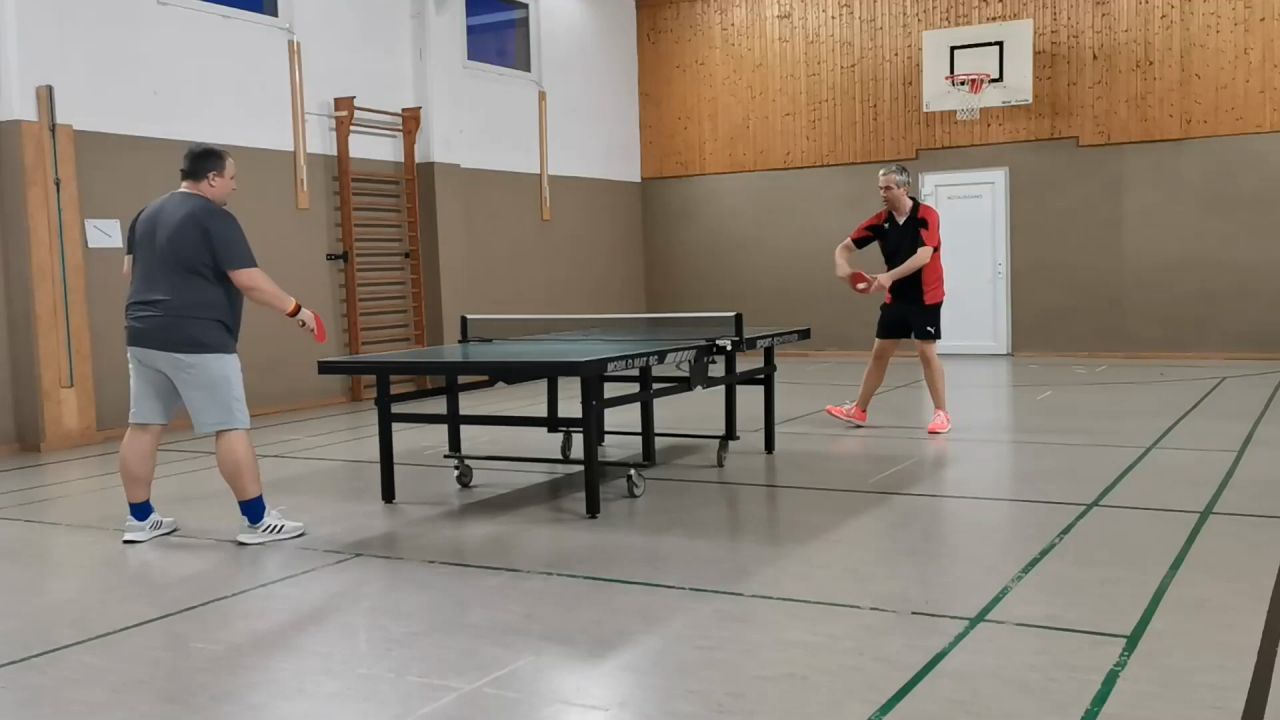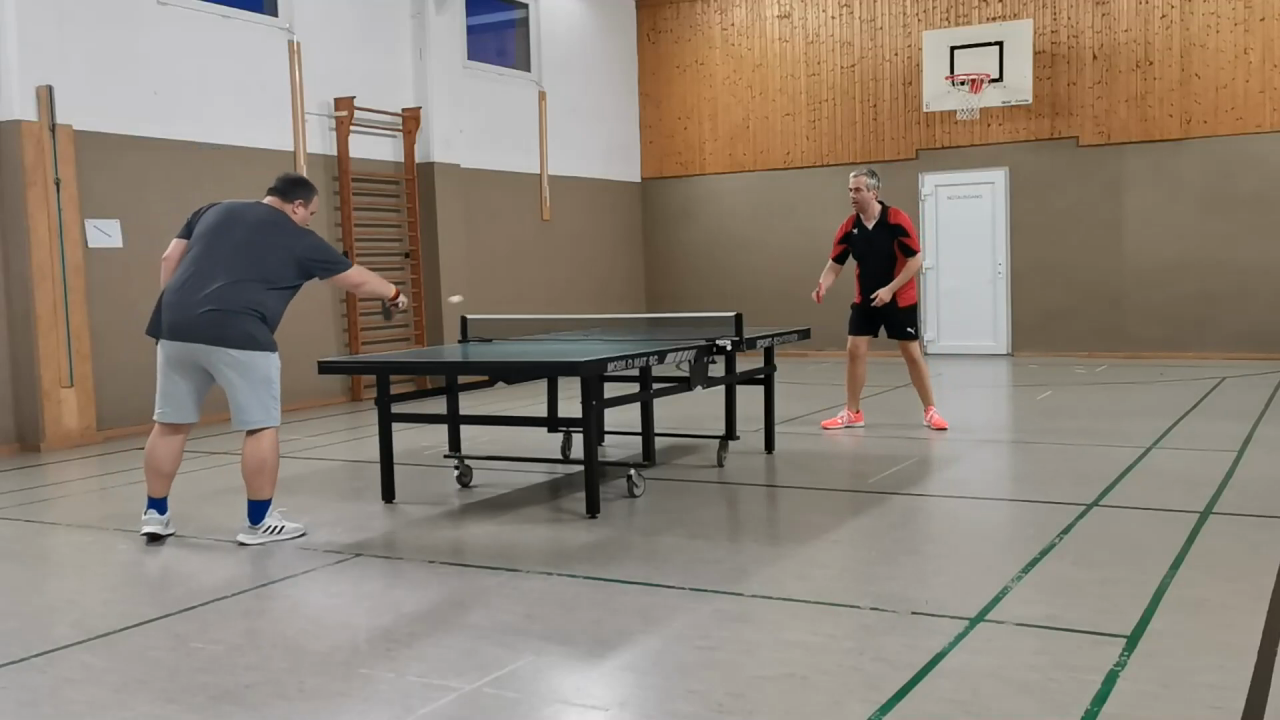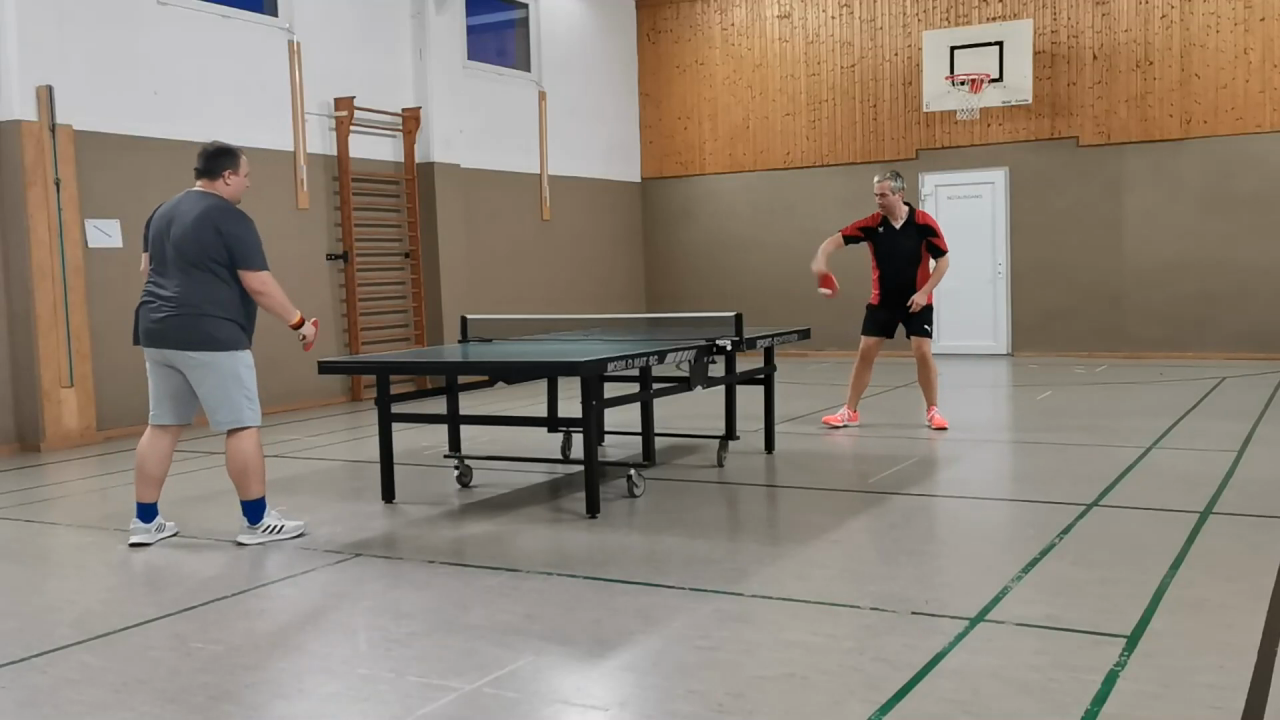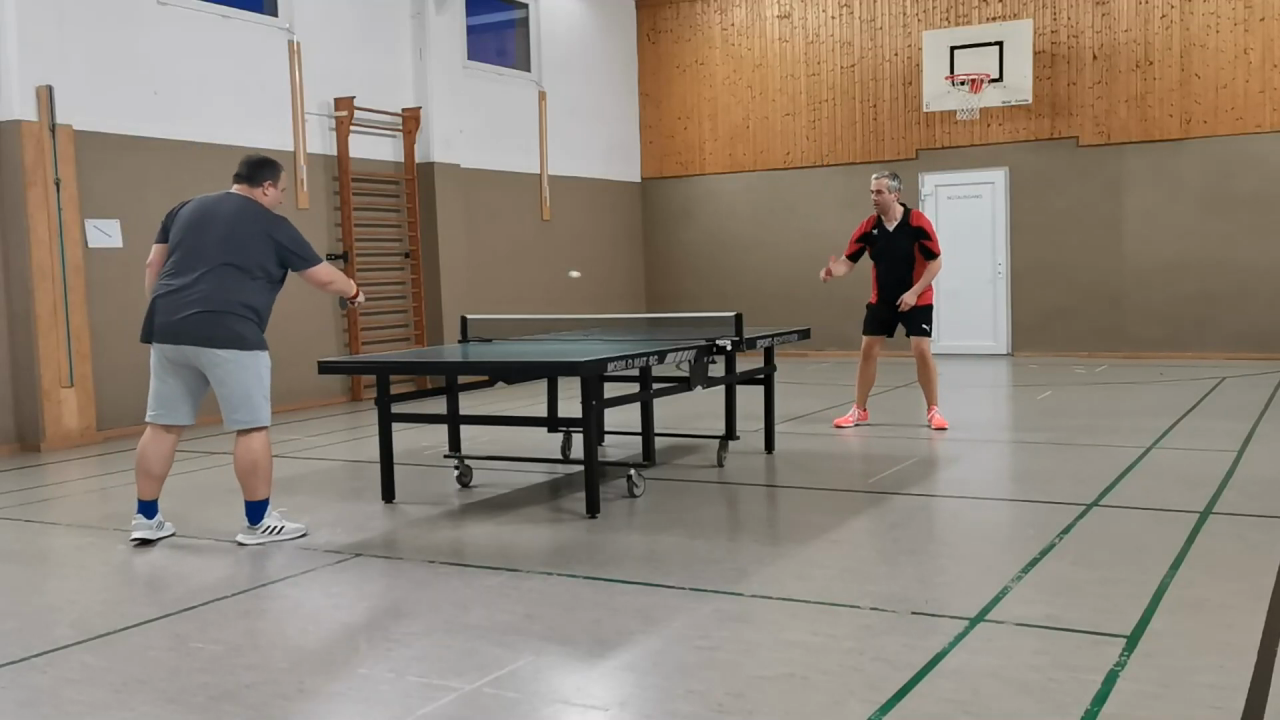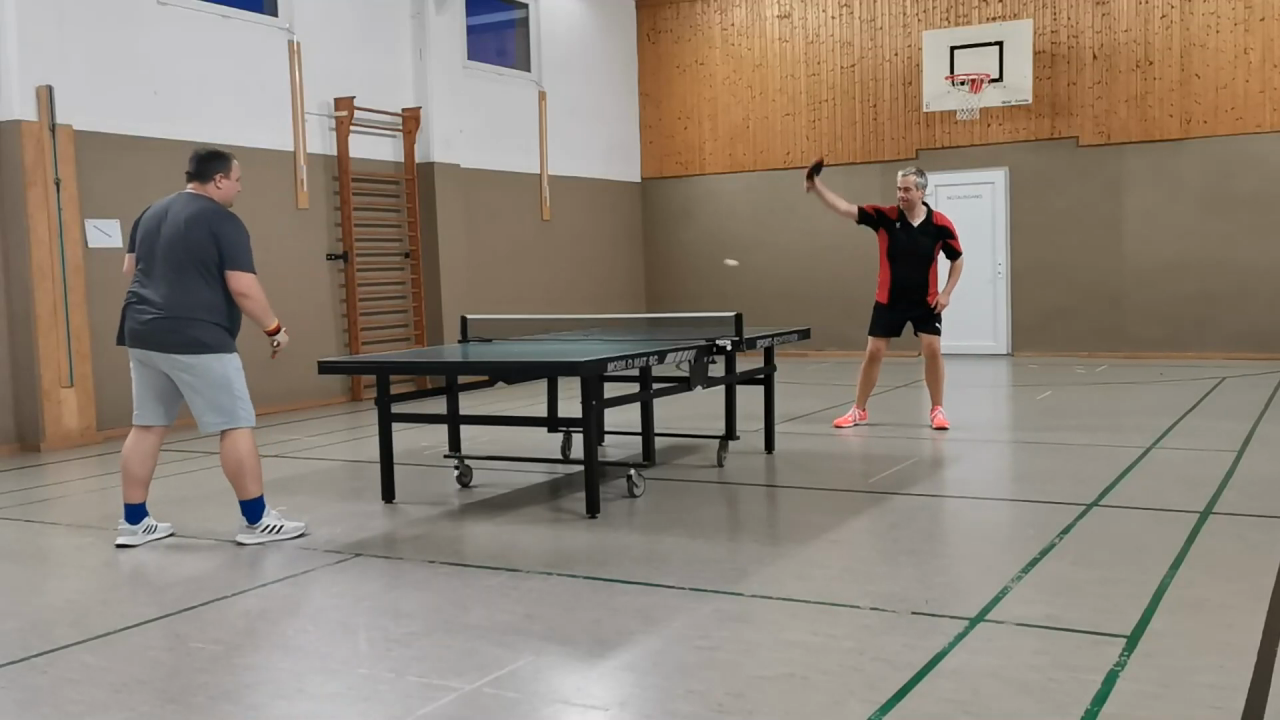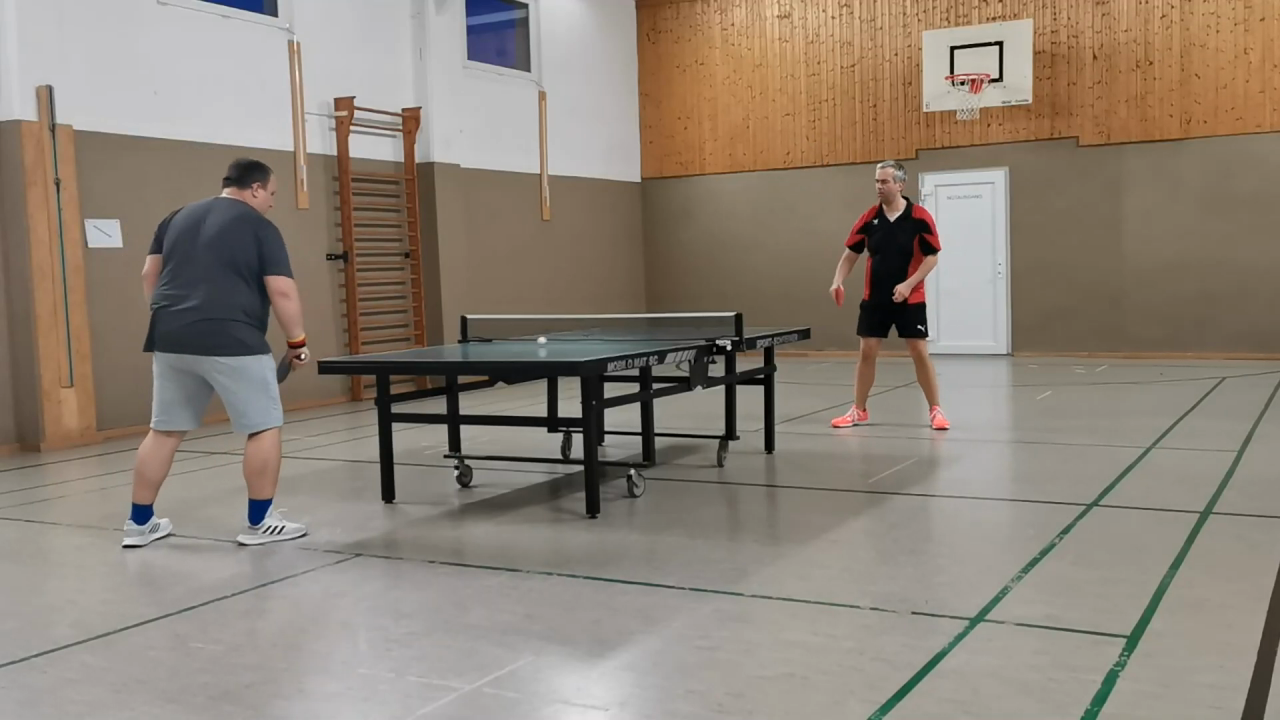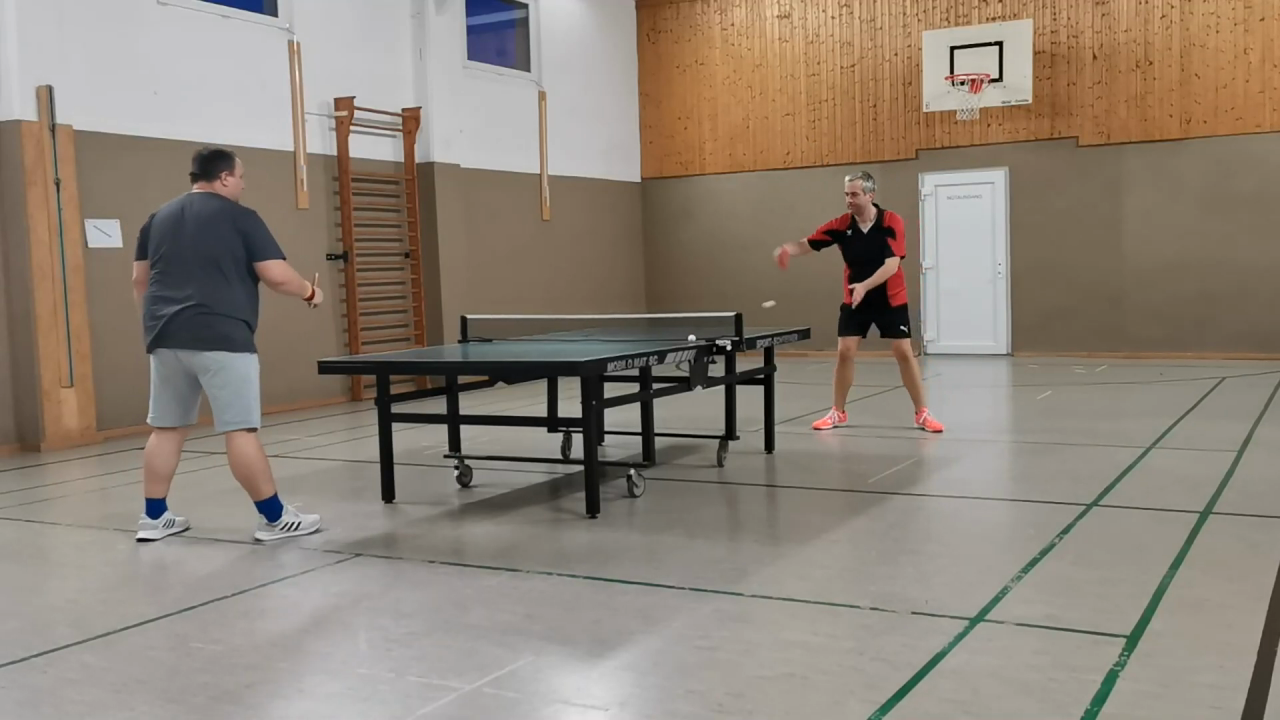
dt=0.7s
person 1, frame 1
left shoulder: (147, 213)
right shoulder: (215, 219)
left elbow: (130, 270)
right elbow: (249, 281)
right wrist: (295, 308)
left hip: (144, 336)
right hip: (198, 340)
left knee: (143, 426)
right knee: (231, 427)
left ankle: (139, 519)
right ankle: (257, 520)
person 1, frame 2
left shoulder: (213, 212)
right shoulder: (298, 239)
left elbow: (170, 259)
right elbow: (354, 278)
right wrist: (393, 293)
left hip: (177, 329)
right hip: (238, 336)
left knee: (170, 423)
right knee: (261, 427)
left ankle: (155, 514)
right ankle: (259, 522)
person 1, frame 3
left shoulder: (163, 212)
right shoulder: (231, 219)
left elbow: (149, 270)
right elbow: (259, 285)
right wrist: (298, 321)
left hip: (159, 333)
right hip: (212, 337)
left knee: (162, 426)
right knee: (242, 426)
left ankle: (145, 521)
right ankle: (257, 521)
person 1, frame 4
left shoulder: (185, 210)
right shoulder: (272, 226)
left elbow: (154, 265)
right elbow: (323, 276)
left wrist: (164, 313)
right wrist: (353, 291)
left hip: (170, 333)
right hip: (229, 337)
left knee: (163, 425)
right knee: (252, 427)
left ankle: (146, 517)
right ankle: (258, 522)
person 1, frame 5
left shoulder: (151, 214)
right shoulder: (223, 222)
left elbow: (130, 270)
right elbow: (244, 289)
right wrist: (274, 328)
left hip: (144, 336)
right hip: (199, 340)
left knee: (146, 427)
right knee: (236, 426)
left ankle: (134, 522)
right ankle: (257, 521)
person 1, frame 6
left shoulder: (178, 218)
right shoulder: (260, 228)
left elbow: (150, 275)
right elbow: (283, 292)
right wrist: (298, 341)
left hip: (172, 341)
right hip: (232, 343)
left knee: (165, 430)
right knee: (264, 428)
left ankle: (139, 522)
right ankle: (260, 521)
person 1, frame 7
left shoulder: (158, 218)
right shoulder: (240, 217)
left elbow: (140, 280)
right elbow: (277, 276)
right wrist: (310, 291)
left hip: (167, 338)
right hip: (221, 338)
left knee: (167, 428)
right knee: (241, 429)
left ankle: (153, 517)
right ankle: (275, 518)
person 2, frame 1
left shoulder: (925, 215)
right shoulder: (879, 221)
left elbow: (924, 255)
right elbow: (846, 246)
left wrist: (890, 275)
right wrist: (842, 265)
left hip: (925, 298)
right hip: (895, 299)
left knee: (926, 353)
right knee: (879, 353)
left ankle: (941, 413)
right ankle: (858, 410)
person 2, frame 2
left shoulder: (897, 220)
right shoulder: (848, 227)
left elbow: (915, 260)
right elbow: (834, 265)
left wrist: (890, 289)
right wrist: (822, 286)
left hip: (899, 299)
right hip: (864, 300)
left knee: (912, 354)
right knee: (855, 352)
left ankle: (930, 411)
right ankle: (851, 412)
person 2, frame 3
left shoulder: (924, 223)
right shoulder: (872, 224)
left elbow: (943, 260)
right elbow: (837, 239)
left wrist: (924, 292)
right wrist: (820, 259)
left hip: (917, 301)
right hip: (881, 301)
left knee: (923, 353)
right knee: (866, 352)
left ankle: (932, 412)
right ankle: (850, 411)
person 2, frame 4
left shoulder: (918, 223)
right shoulder: (868, 227)
left elbow: (935, 262)
right elbow: (847, 262)
left wrist: (913, 292)
right wrist: (831, 270)
left hip: (916, 300)
right hip: (881, 301)
left knee: (922, 352)
right knee: (867, 352)
left ankle: (933, 411)
right ankle: (859, 410)
person 2, frame 5
left shoulder: (941, 224)
right shoulder: (886, 217)
left elbow: (957, 259)
right elbow: (846, 208)
left wrist: (946, 292)
right wrist: (819, 190)
left hip: (926, 301)
right hip: (889, 301)
left knee: (932, 351)
right knee: (873, 354)
left ankle: (937, 410)
right ankle: (858, 411)
person 2, frame 6
left shoulder: (920, 217)
right shoulder: (869, 218)
left elbow: (932, 256)
right elbow: (850, 253)
left wrist: (909, 283)
right wrist: (837, 280)
left hip: (909, 299)
right hip: (874, 299)
left knee: (919, 353)
right knee: (867, 353)
left ankle: (935, 410)
right ankle: (859, 410)
person 2, frame 7
left shoulder: (891, 222)
right shoulder: (840, 226)
left elbow: (892, 264)
right elbow: (805, 245)
left wrist: (865, 286)
right wrist: (787, 249)
left hip: (890, 300)
right hip: (854, 302)
left knee: (903, 353)
right knee: (845, 353)
left ankle: (922, 413)
right ankle: (838, 412)
